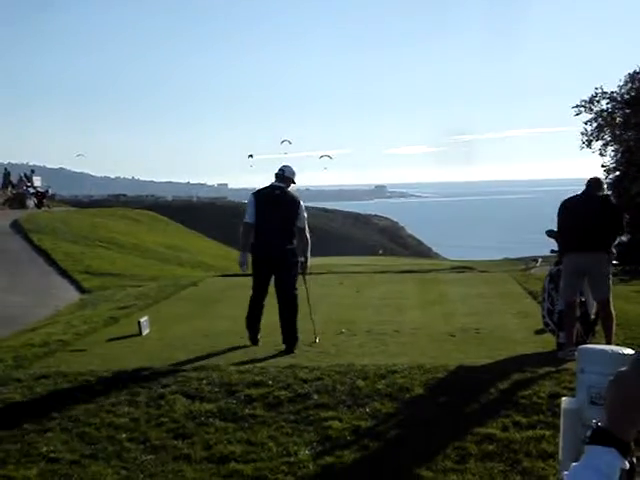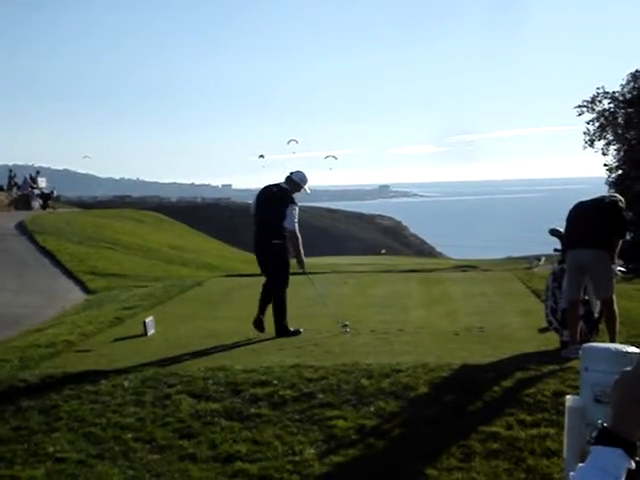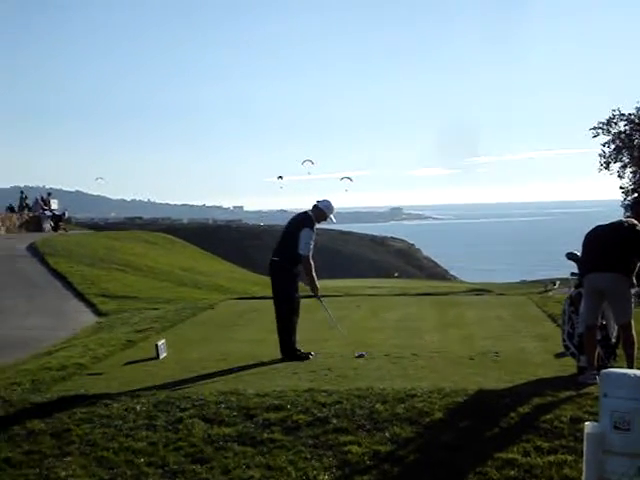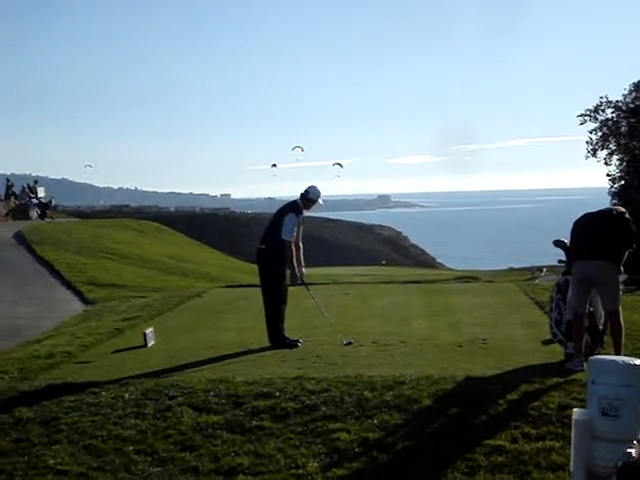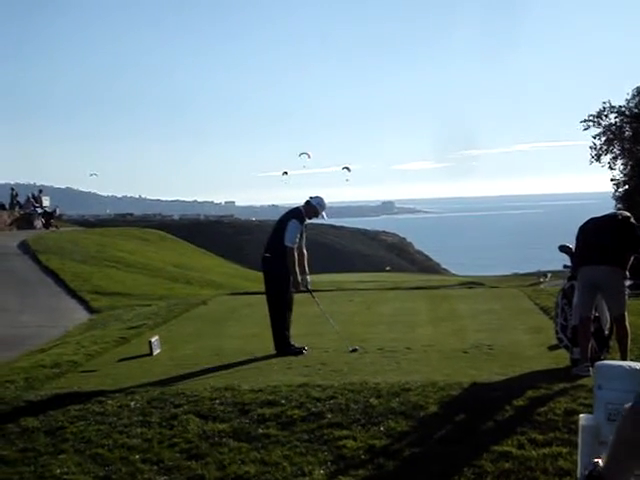
dt=1s
person 1, frame 1
left shoulder: (567, 204)
right shoulder: (608, 203)
left elbow: (561, 232)
right elbow: (617, 229)
right wrist: (607, 246)
left hip: (571, 256)
right hip: (598, 255)
left knee: (570, 303)
right knee: (604, 303)
left ankle: (569, 347)
right ankle: (610, 346)
person 1, frame 2
left shoulder: (578, 207)
right shoulder: (616, 205)
left elbow: (568, 232)
right elbow: (619, 234)
right wrist: (613, 256)
left hip: (573, 253)
right hip: (598, 253)
left knee: (573, 301)
right knee: (608, 300)
left ankle: (573, 345)
person 1, frame 3
left shoulder: (594, 232)
left elbow: (584, 258)
left hip: (590, 277)
right hip: (616, 277)
left knee: (590, 326)
left ankle: (591, 371)
person 1, frame 4
left shoulder: (582, 220)
right shoulder: (621, 216)
left elbow: (572, 246)
right elbow: (626, 244)
right wrist: (618, 266)
left hip: (580, 266)
right hip: (605, 266)
left knee: (578, 314)
right knee: (614, 314)
left ankle: (578, 358)
person 1, frame 5
left shoulder: (588, 224)
right shoulder: (626, 221)
left elbow: (577, 251)
right wrist: (624, 271)
left hip: (585, 271)
right hip: (611, 270)
left knee: (584, 319)
right knee: (620, 319)
left ankle: (584, 364)
right ankle: (625, 363)
person 2, frame 1
left shoulder: (256, 196)
right shoulder: (295, 201)
left elbow: (247, 227)
right elbow: (303, 233)
left wrist: (243, 253)
right wrist: (305, 258)
left hip: (261, 253)
right hip: (286, 254)
left knee: (258, 294)
right knee: (288, 298)
left ankle: (253, 333)
right ankle: (290, 342)
person 2, frame 2
left shoulder: (264, 191)
right shoulder: (289, 202)
left elbow: (256, 216)
right elbow: (293, 233)
right wrist: (300, 257)
left hip: (260, 244)
right hip: (277, 247)
left knee: (270, 283)
right knee: (279, 288)
left ankle: (260, 315)
right ankle: (281, 327)
person 2, frame 3
left shoulder: (302, 218)
right shoulder: (308, 226)
right elbow: (306, 258)
left wrist: (310, 277)
right wrist: (313, 282)
left hip: (283, 266)
right hip: (284, 268)
left knee: (291, 309)
right knee: (288, 310)
left ankle: (290, 348)
right ankle: (289, 351)
person 2, frame 4
left shoulder: (297, 212)
right shoulder: (292, 214)
left elbow: (297, 243)
right elbow: (288, 246)
left wrist: (301, 268)
right wrist: (294, 272)
left hip: (275, 256)
right hip: (270, 257)
left knee: (279, 298)
right knee: (275, 299)
left ankle: (278, 336)
right ankle: (277, 339)
person 2, frame 5
left shoulder: (300, 219)
right shoulder: (295, 220)
left elbow: (301, 250)
right elbow: (291, 252)
left wrist: (305, 274)
right wrist: (295, 277)
left hip: (280, 263)
right hip: (275, 264)
left knee: (285, 305)
right knee: (280, 306)
left ankle: (284, 343)
right ankle: (283, 346)
